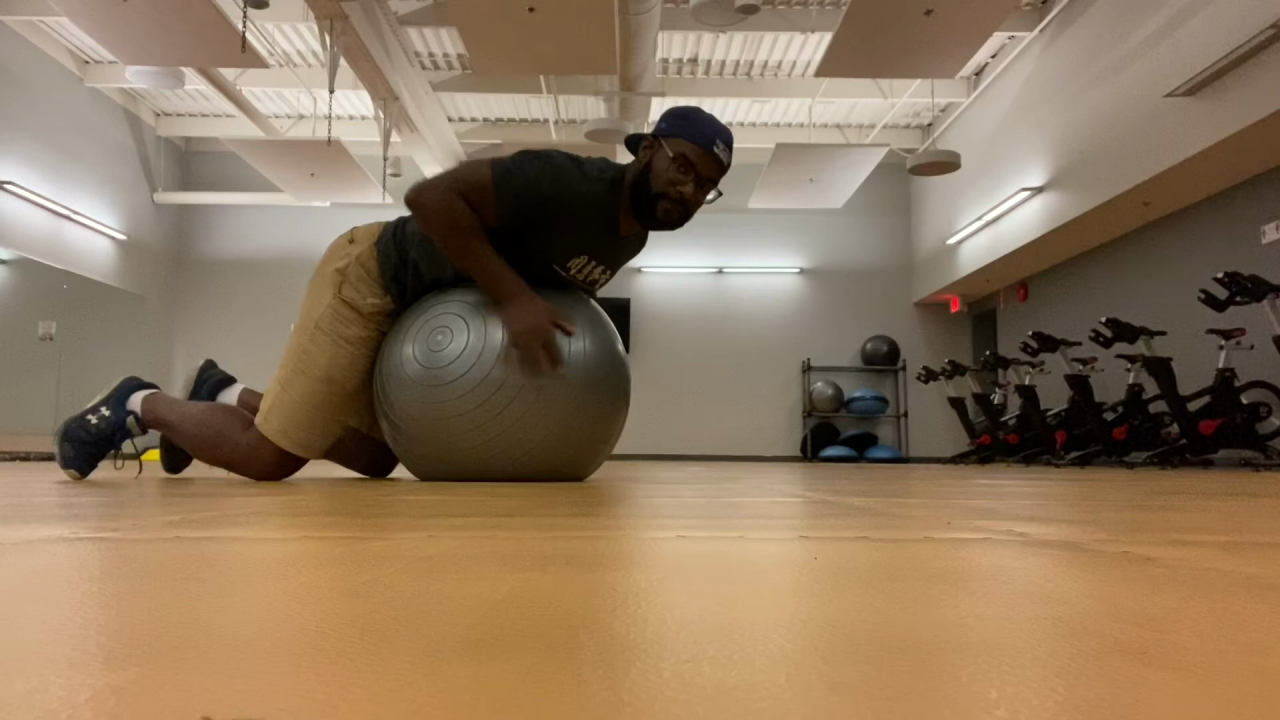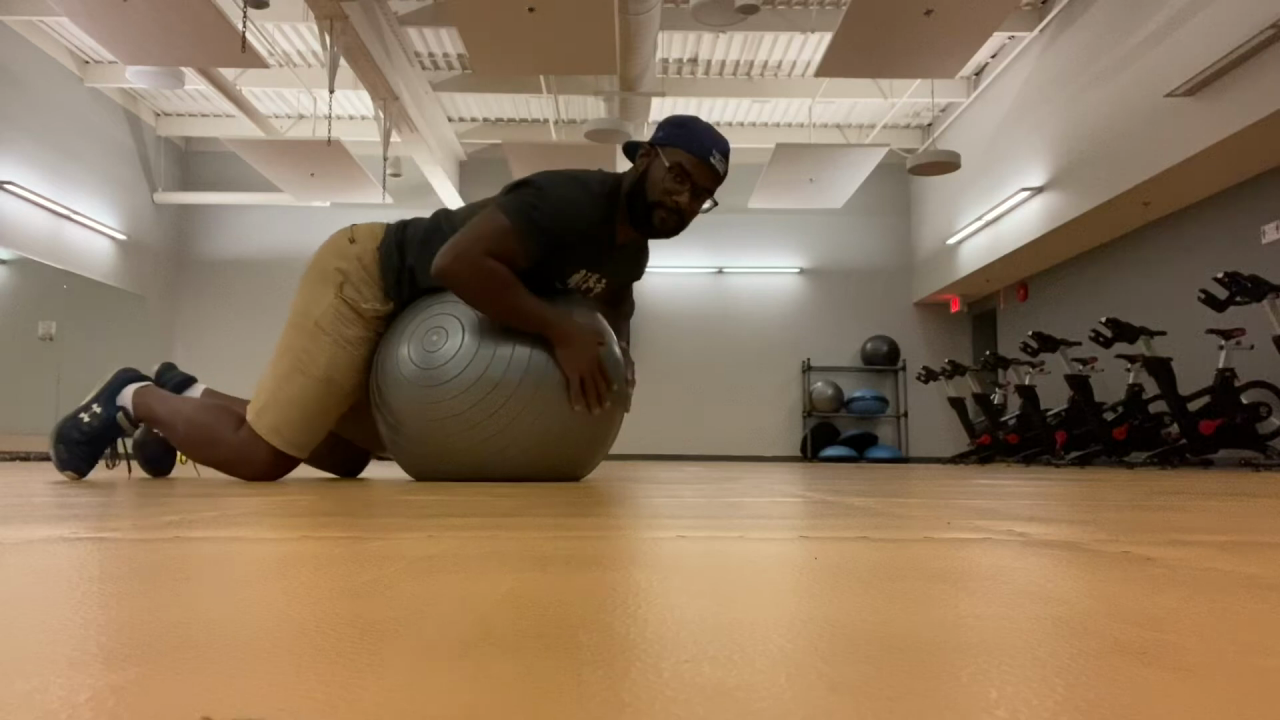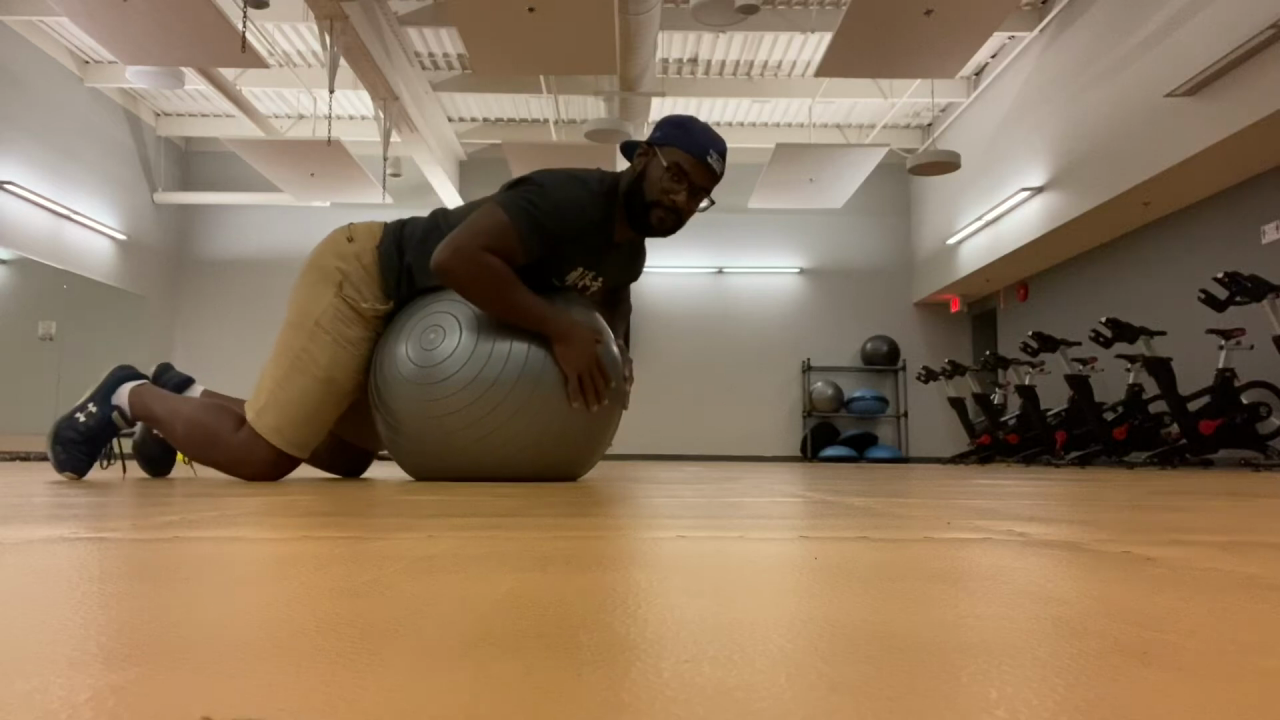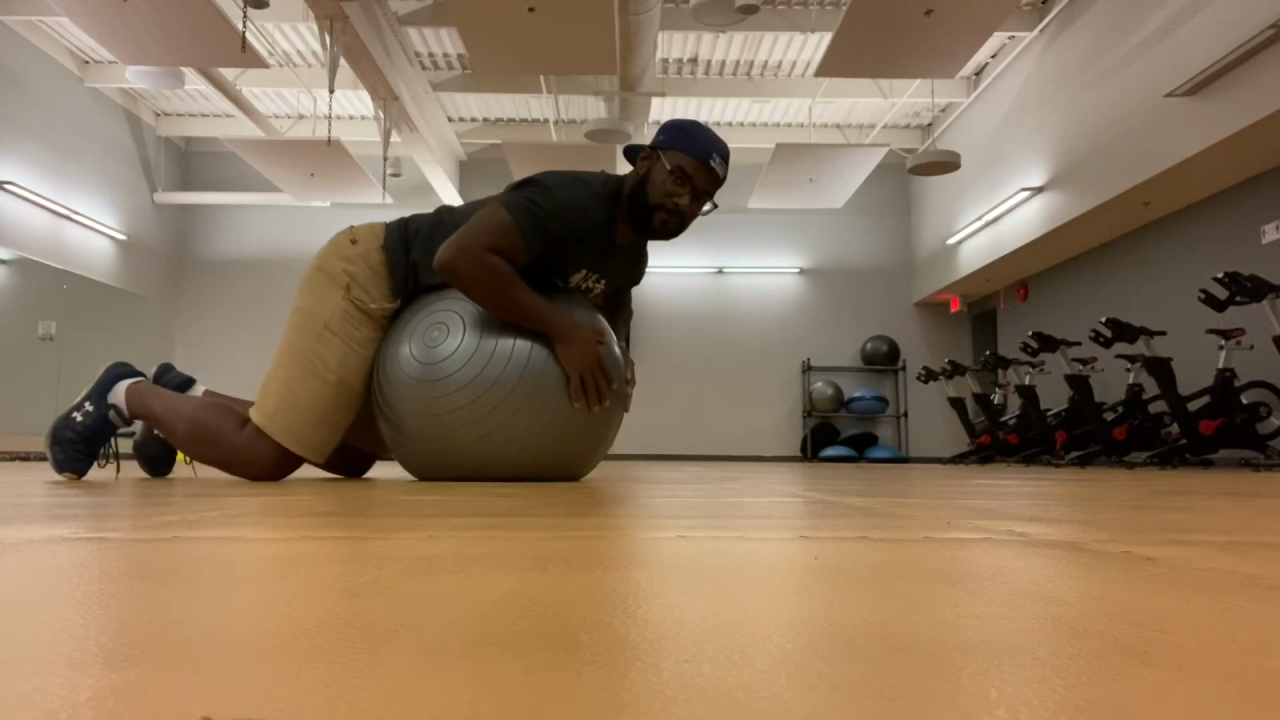
dt=0.3s
person 1, frame 1
left shoulder: (632, 236)
right shoulder: (569, 183)
right elbow: (429, 194)
right wrist: (511, 297)
left hip: (423, 309)
right hip: (374, 280)
left knee: (375, 458)
right knee: (269, 456)
left ankle: (230, 395)
right ankle: (141, 405)
person 1, frame 2
left shoulder: (632, 249)
right shoulder: (571, 200)
left elbow: (616, 298)
right elbow: (457, 264)
left wrist: (617, 348)
right wrist: (561, 334)
left hip: (408, 308)
right hip: (367, 276)
left knee: (344, 456)
right knee: (259, 455)
left ankle: (187, 393)
right ankle: (135, 399)
person 1, frame 3
left shoulder: (629, 248)
right shoulder: (568, 199)
left elbow: (612, 298)
right elbow: (456, 259)
left wrist: (615, 348)
right wrist: (559, 331)
left hip: (407, 307)
right hip: (365, 275)
left knee: (346, 457)
right knee: (260, 456)
left ankle: (185, 395)
right ankle: (134, 398)
person 1, frame 4
left shoulder: (631, 255)
right shoulder: (573, 199)
left elbow: (612, 304)
right elbow: (460, 257)
left wrist: (615, 351)
right wrist: (561, 331)
left hip: (414, 311)
right hip: (370, 274)
left knee: (349, 456)
right knee: (264, 456)
left ankle: (188, 394)
right ankle: (131, 395)
